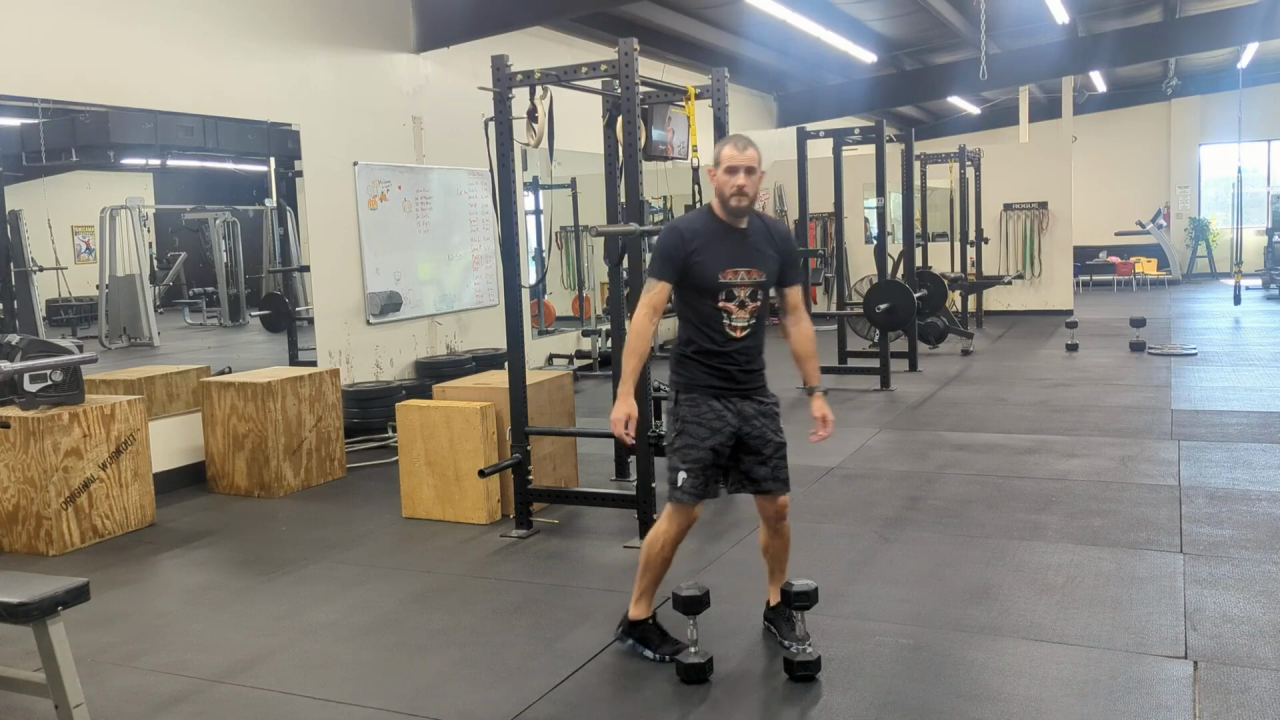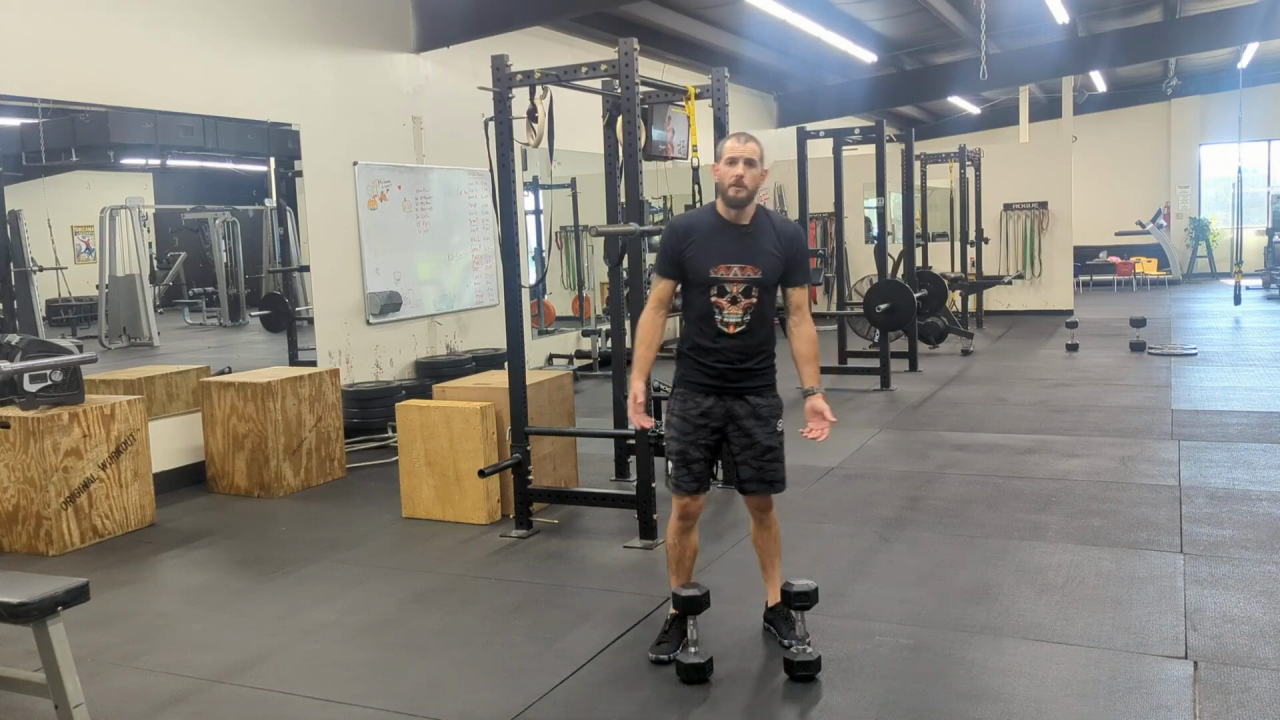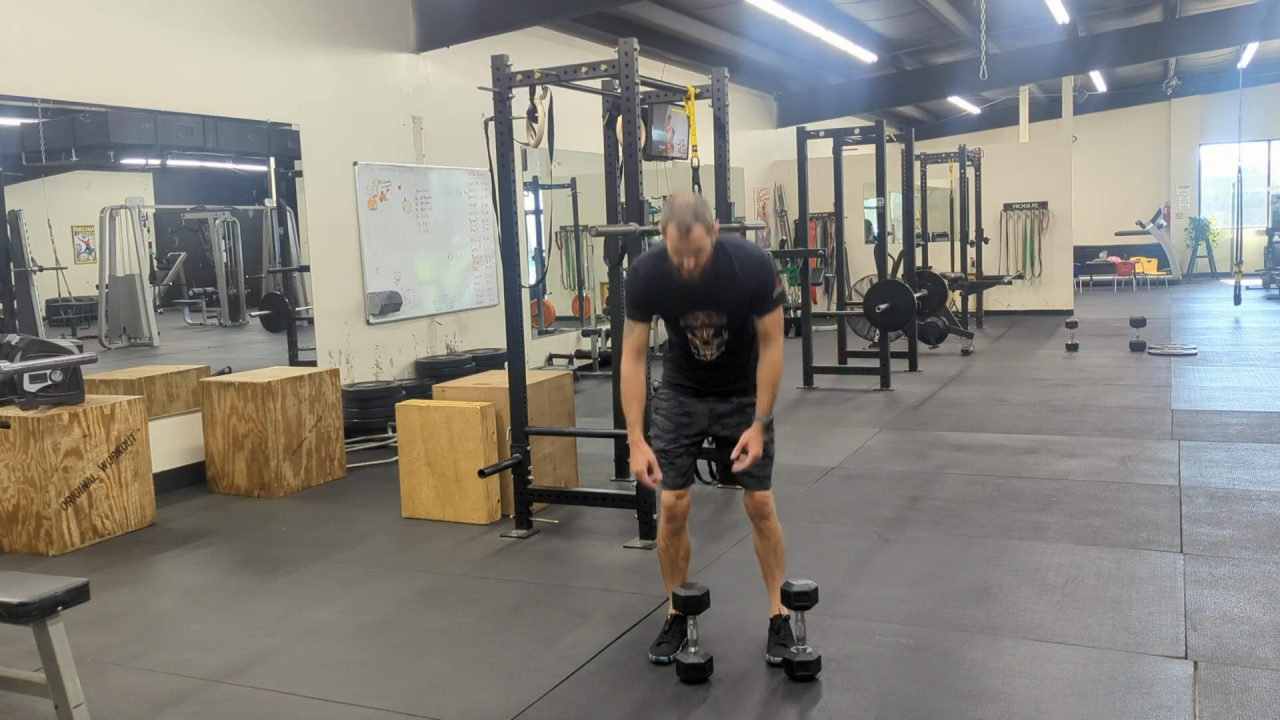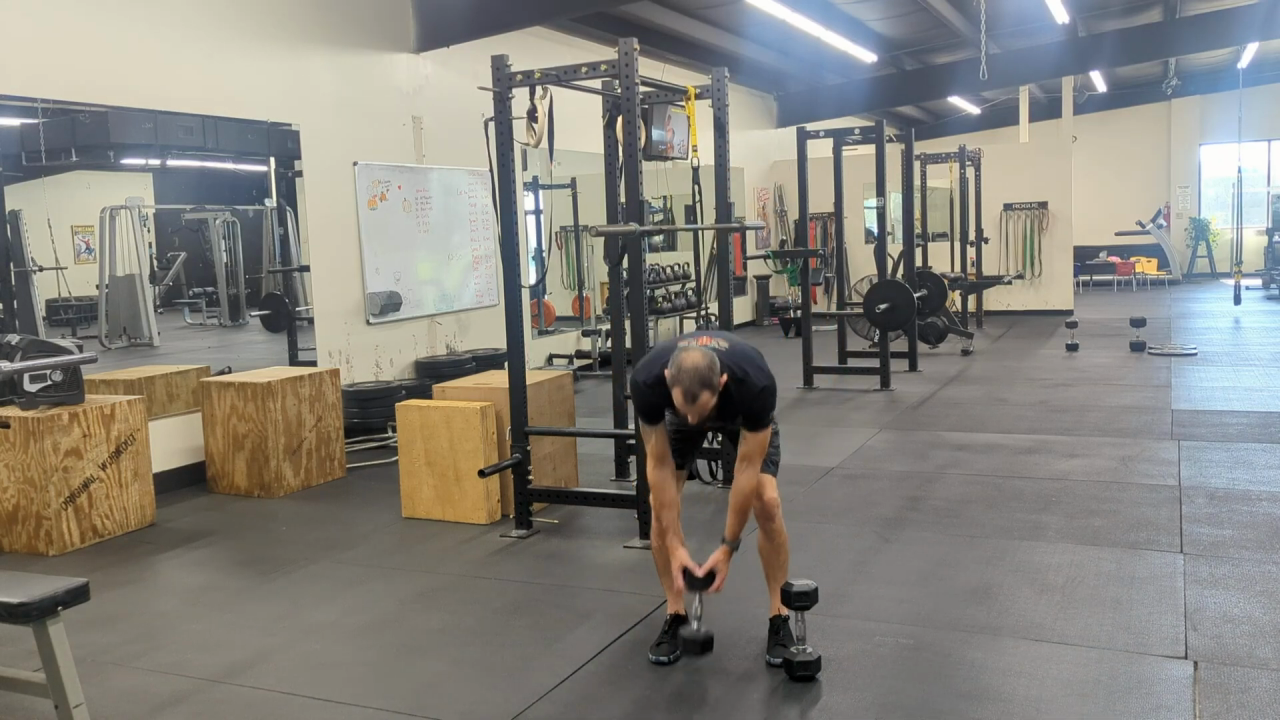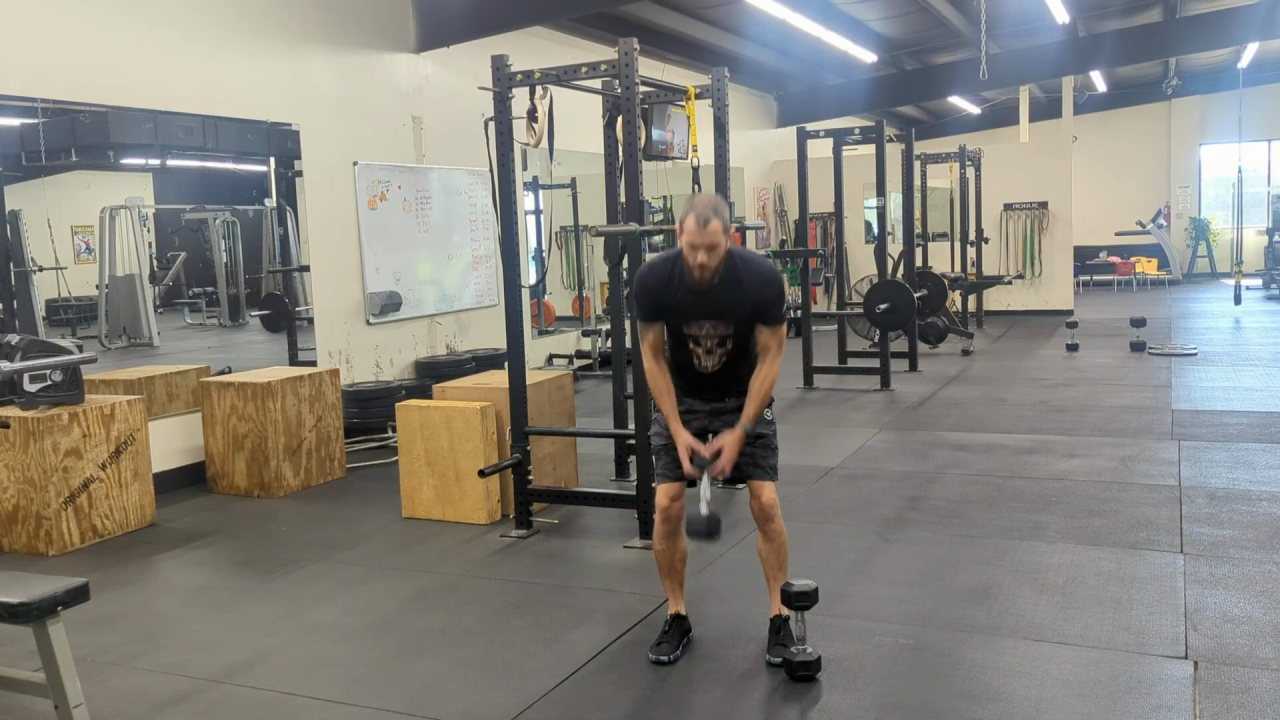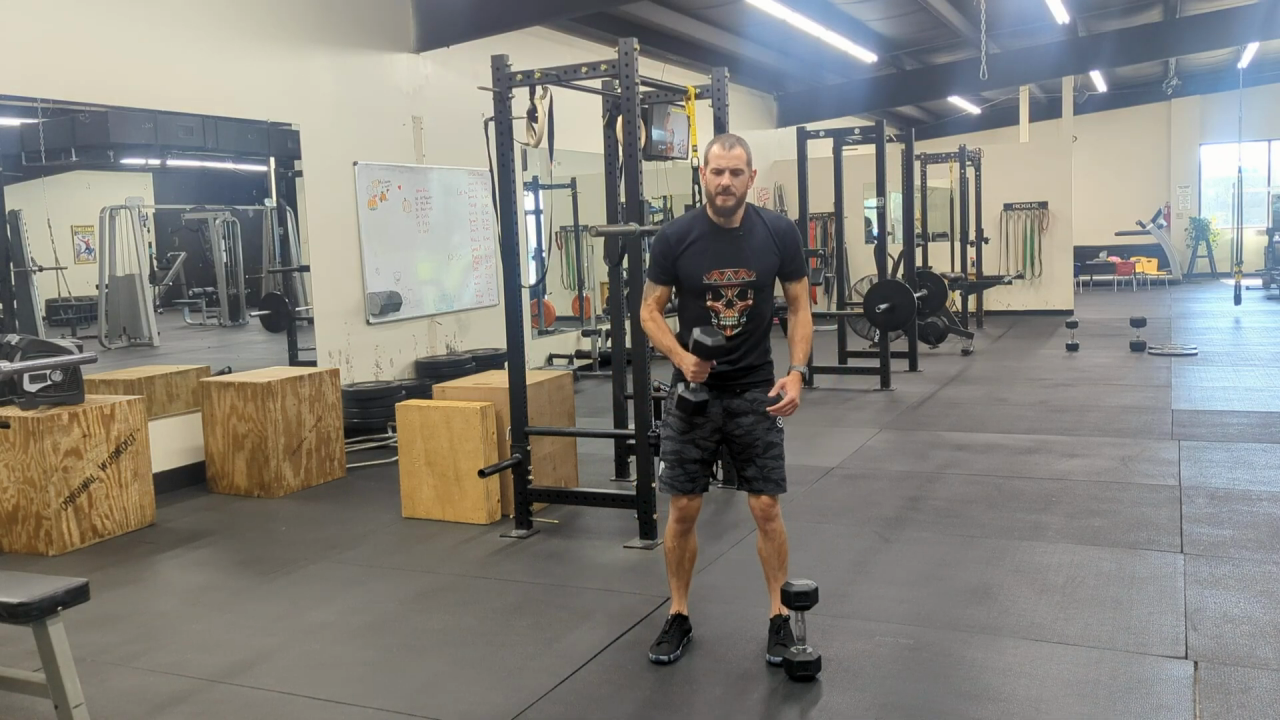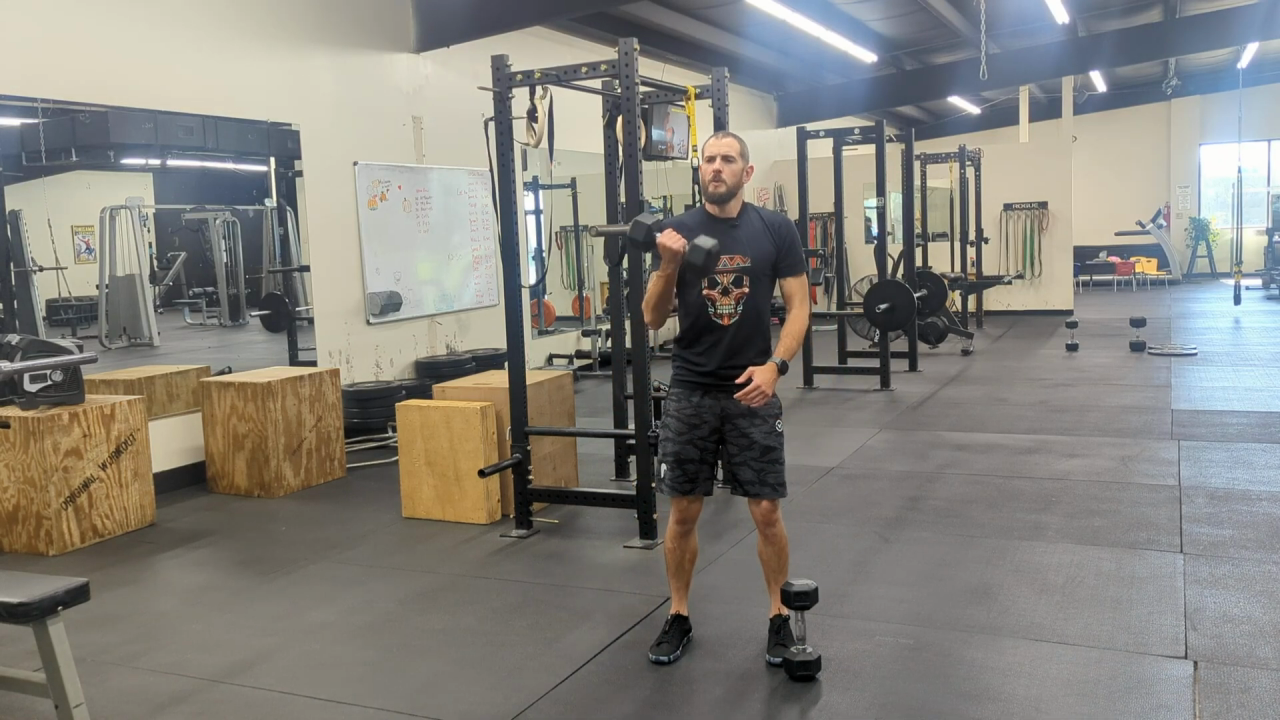
dt=0.7s
person 1, frame 1
left shoulder: (777, 236)
right shoulder: (683, 235)
left elbow: (797, 318)
right elbow: (647, 314)
left wrist: (815, 391)
right wrist: (626, 393)
left hip: (755, 395)
right hip: (699, 396)
left knee: (777, 507)
right knee: (682, 512)
left ankle: (776, 606)
right ankle: (637, 619)
person 1, frame 2
left shoulder: (785, 236)
right shoulder: (684, 231)
left elbow: (799, 317)
right elbow: (656, 309)
left wrist: (813, 391)
right wrist: (638, 379)
left hip: (757, 394)
right hip: (694, 393)
left knee: (763, 504)
right knee: (685, 507)
left ankle: (775, 606)
right ankle: (678, 614)
person 1, frame 3
left shoulder: (752, 264)
right shoulder: (645, 273)
left elbow: (771, 344)
right elbow: (634, 356)
left wrist: (760, 425)
right wrist: (636, 440)
left hip: (742, 395)
right hip: (681, 394)
left knee: (760, 504)
right knee: (673, 506)
left ankle: (779, 615)
right ankle: (678, 615)
person 1, frame 4
left shoulder: (755, 380)
right shoulder: (647, 378)
left elbow: (748, 467)
right elbow: (658, 464)
left wrist: (726, 548)
right wrist: (674, 545)
left hip: (744, 412)
right hip: (676, 408)
left knee: (766, 502)
right knee: (661, 504)
left ankle: (779, 617)
right ankle: (675, 616)
person 1, frame 5
left shoulder: (761, 276)
right shoulder: (653, 277)
left elbow: (769, 357)
right elbow: (653, 357)
left wrist: (739, 433)
right wrist: (677, 432)
left hip: (742, 398)
right hip: (683, 399)
left knee: (766, 505)
right knee: (667, 506)
left ankle: (779, 617)
right ankle: (677, 617)
person 1, frame 6
left shoulder: (778, 232)
right shoulder: (675, 237)
left elbow: (799, 306)
right elbow: (650, 310)
left wrist: (797, 372)
right wrist: (682, 359)
left hip: (755, 392)
right hip: (694, 393)
left knee: (767, 507)
right knee: (682, 509)
left ankle: (780, 617)
right ankle: (678, 616)
person 1, frame 7
left shoulder: (775, 228)
right shoulder: (677, 229)
left elbow: (798, 306)
right elbow: (653, 318)
left wrist: (774, 365)
right wrist: (668, 266)
left hip: (752, 391)
right hip: (690, 392)
left knee: (766, 512)
right knee: (683, 512)
left ankle: (779, 617)
right ankle: (678, 617)
